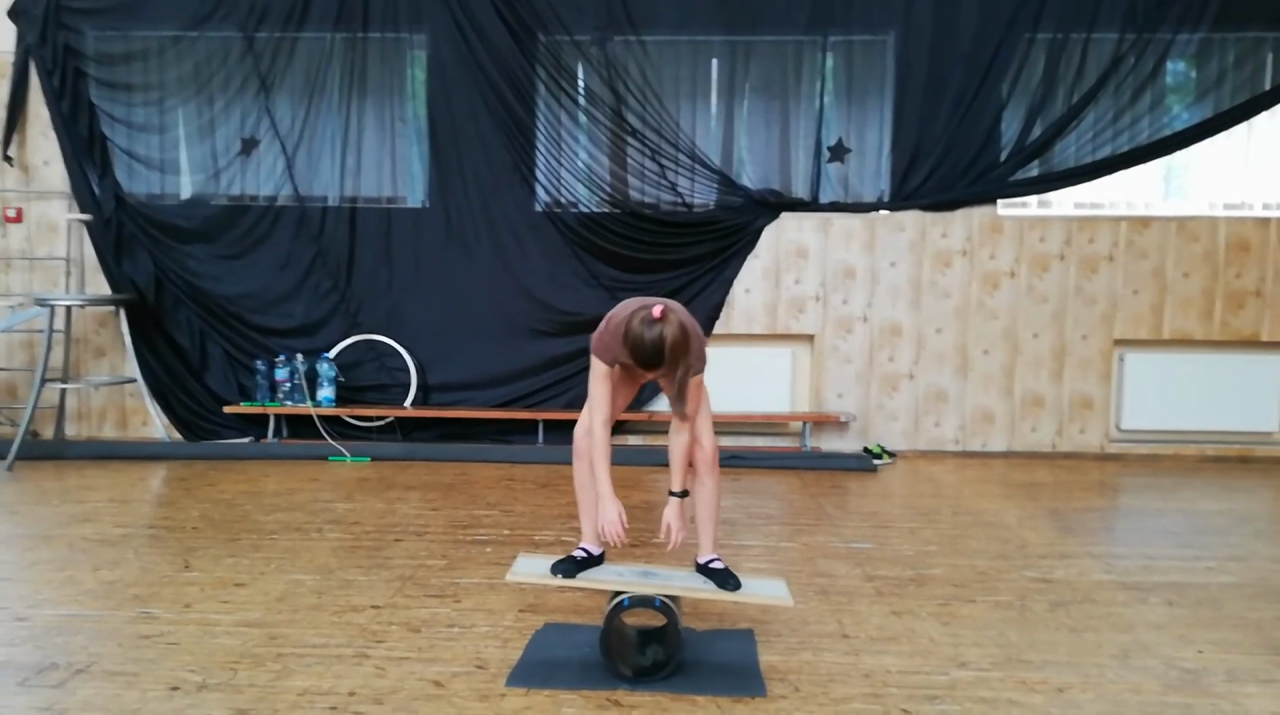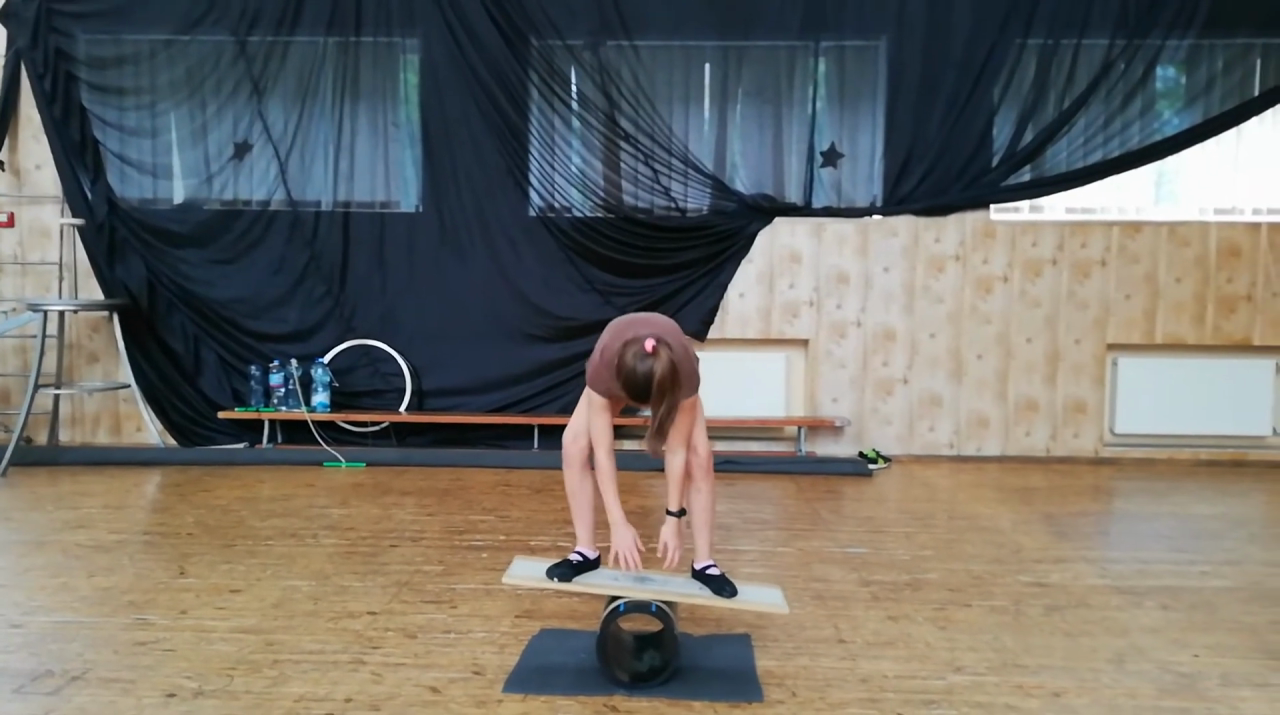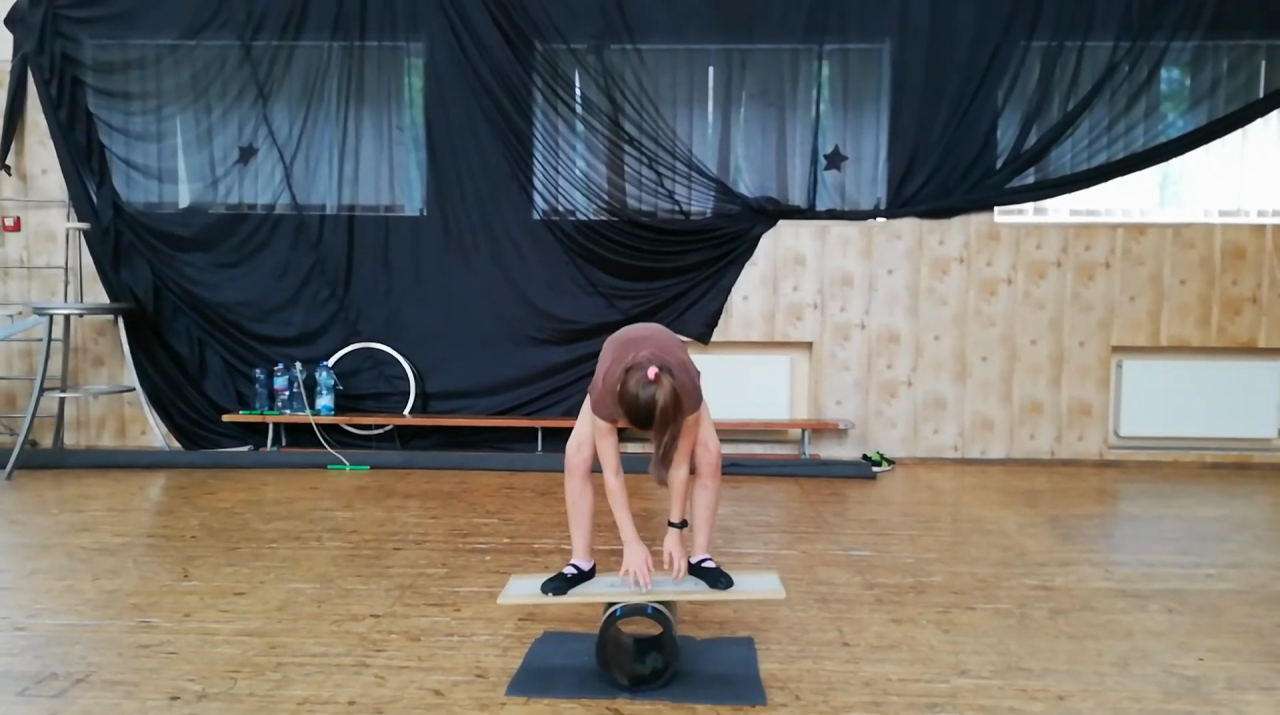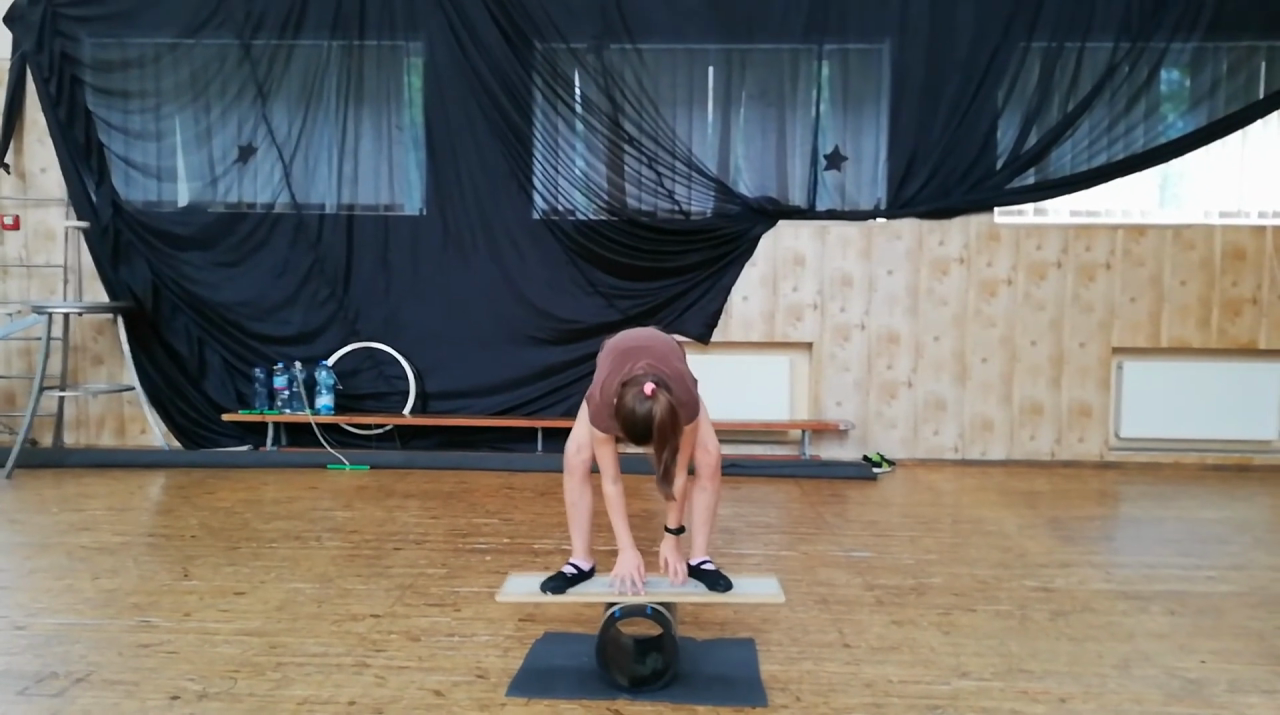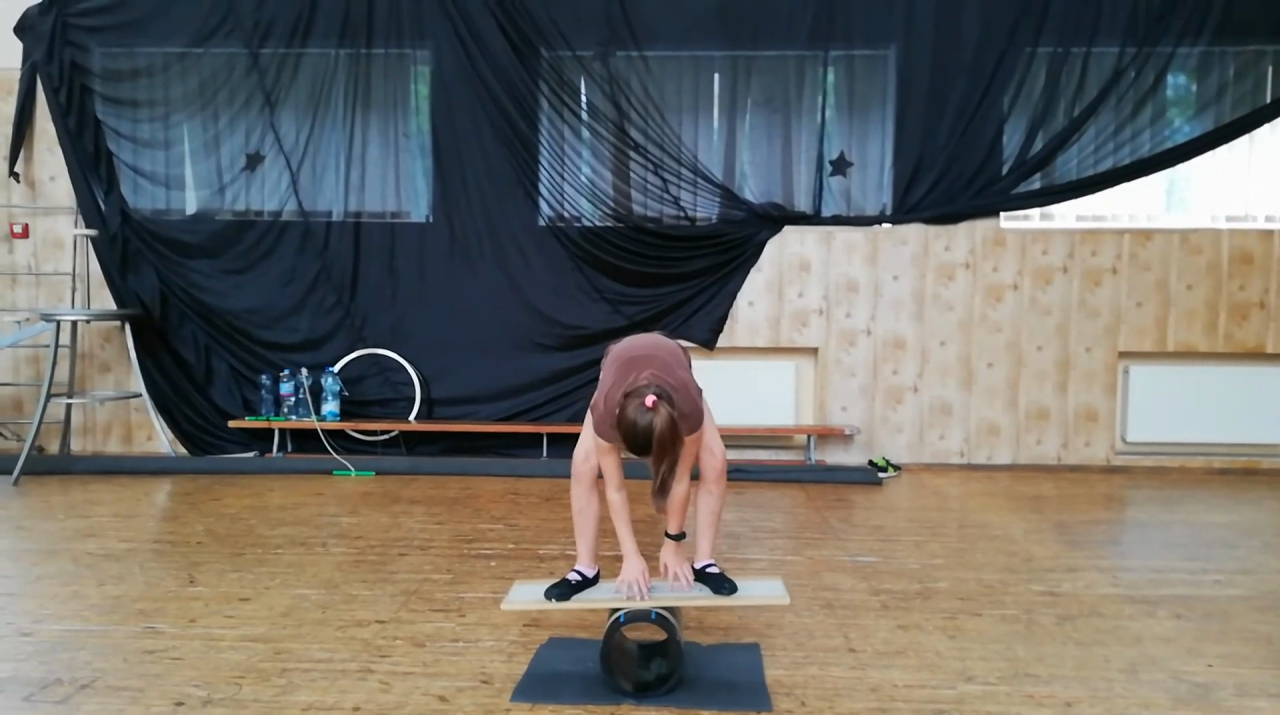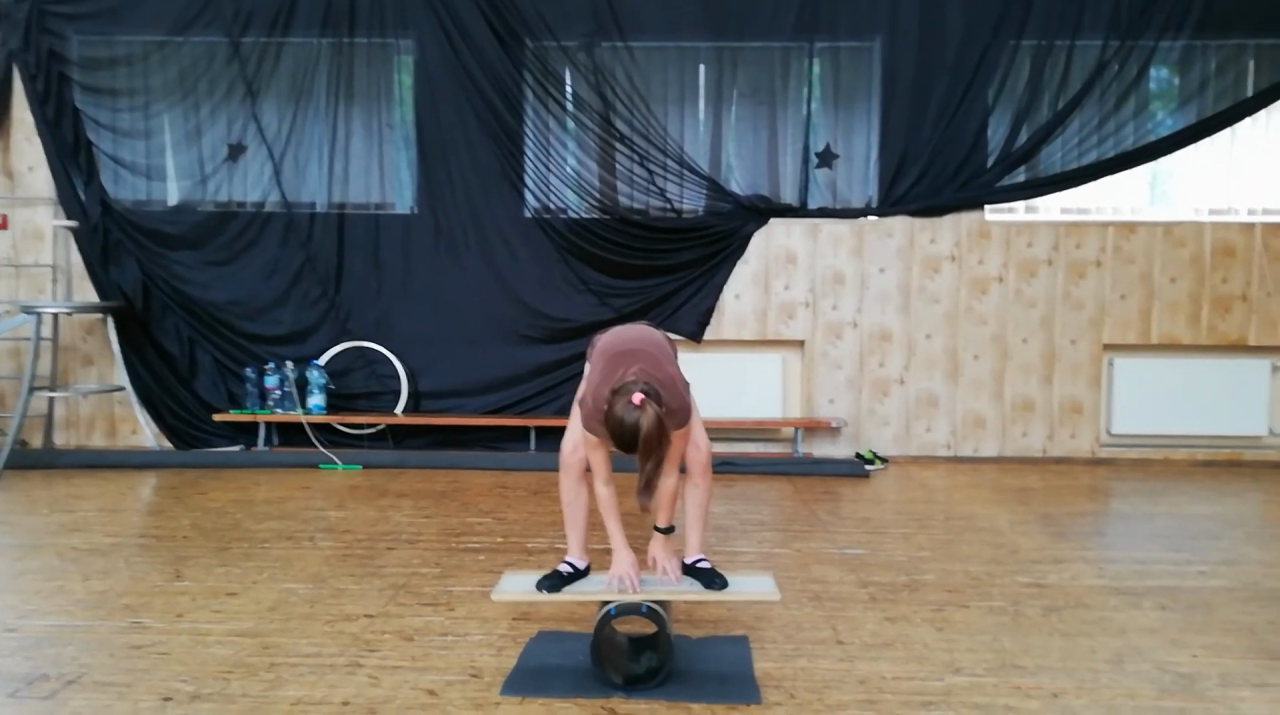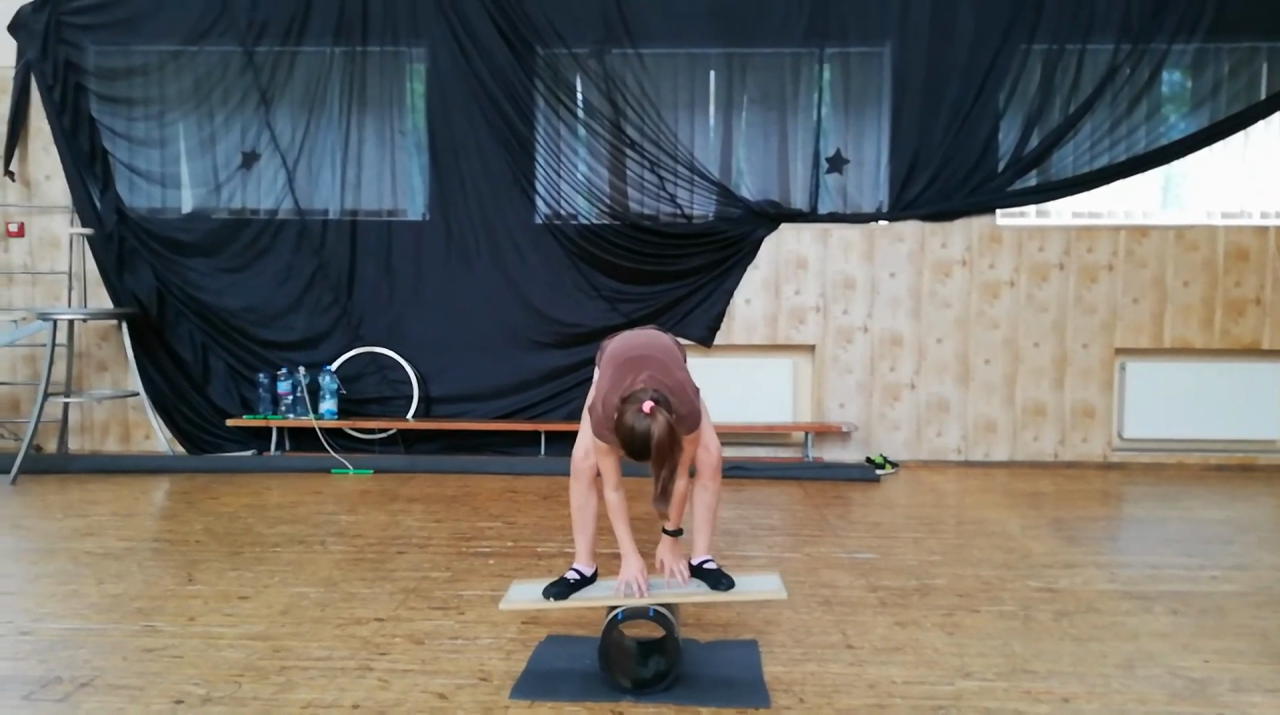
dt=0.2s
person 1, frame 1
left shoulder: (691, 345)
right shoulder: (609, 338)
left elbow: (682, 428)
right elbow: (600, 423)
left wrist: (676, 498)
right wrist: (606, 497)
left hip: (676, 362)
right hip: (624, 362)
left knee: (705, 448)
right knee: (584, 437)
left ankle: (708, 557)
right ankle: (590, 547)
person 1, frame 2
left shoulder: (684, 369)
right shoulder: (603, 368)
left elbow: (677, 451)
right elbow: (603, 453)
left wrist: (673, 518)
right wrist: (618, 523)
left hip: (670, 368)
right hip: (619, 363)
left knee: (699, 454)
right knee: (574, 444)
left ankle: (703, 563)
right ankle: (585, 552)
person 1, frame 3
left shoulder: (686, 388)
right shoulder: (606, 391)
left elbow: (680, 465)
right elbow: (613, 474)
left wrist: (675, 530)
right wrist: (632, 542)
left hip: (672, 372)
right hip: (619, 371)
left knee: (708, 454)
right knee: (577, 454)
left ankle: (700, 557)
right ankle: (581, 562)
person 1, frame 4
left shoulder: (684, 399)
right shoulder: (602, 401)
left elbow: (678, 472)
right elbow: (611, 481)
left wrist: (672, 537)
right wrist: (626, 549)
left hip: (667, 370)
left knee: (709, 456)
right knee: (576, 455)
left ankle: (700, 560)
right ankle: (580, 561)
person 1, frame 5
left shoulder: (688, 408)
right shoulder: (607, 410)
left elbow: (681, 479)
right elbow: (614, 488)
left wrist: (673, 543)
right wrist: (631, 556)
left knee: (715, 460)
right knee: (584, 463)
left ankle: (704, 563)
right ankle: (585, 569)
person 1, frame 6
left shoulder: (676, 402)
right shoulder: (595, 404)
left elbow: (669, 472)
right elbow: (602, 482)
left wrist: (662, 537)
right wrist: (620, 550)
left knee: (699, 454)
right knee: (572, 454)
left ankle: (694, 557)
right ankle: (576, 560)
person 1, frame 7
left shoulder: (685, 408)
right shoulder: (605, 411)
left elbow: (679, 476)
right elbow: (612, 488)
left wrist: (670, 539)
right wrist: (629, 555)
left knee: (709, 457)
right knee: (583, 461)
left ankle: (701, 559)
right ankle: (583, 567)
